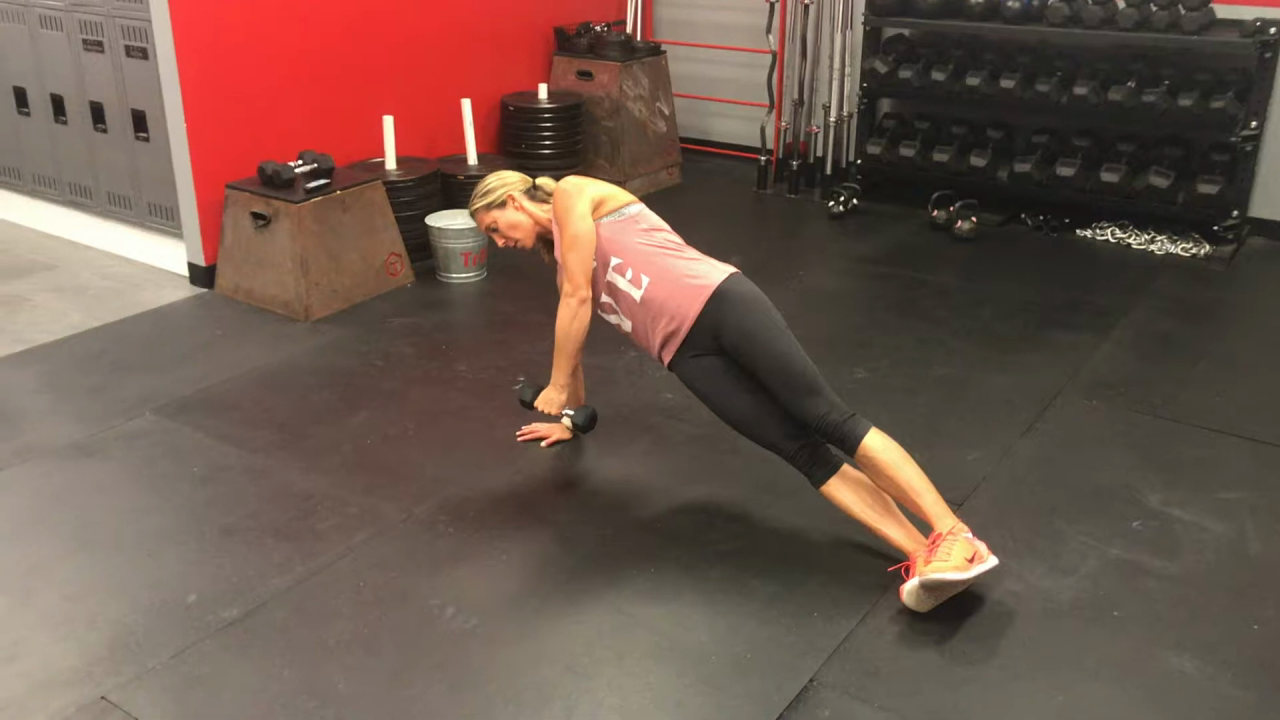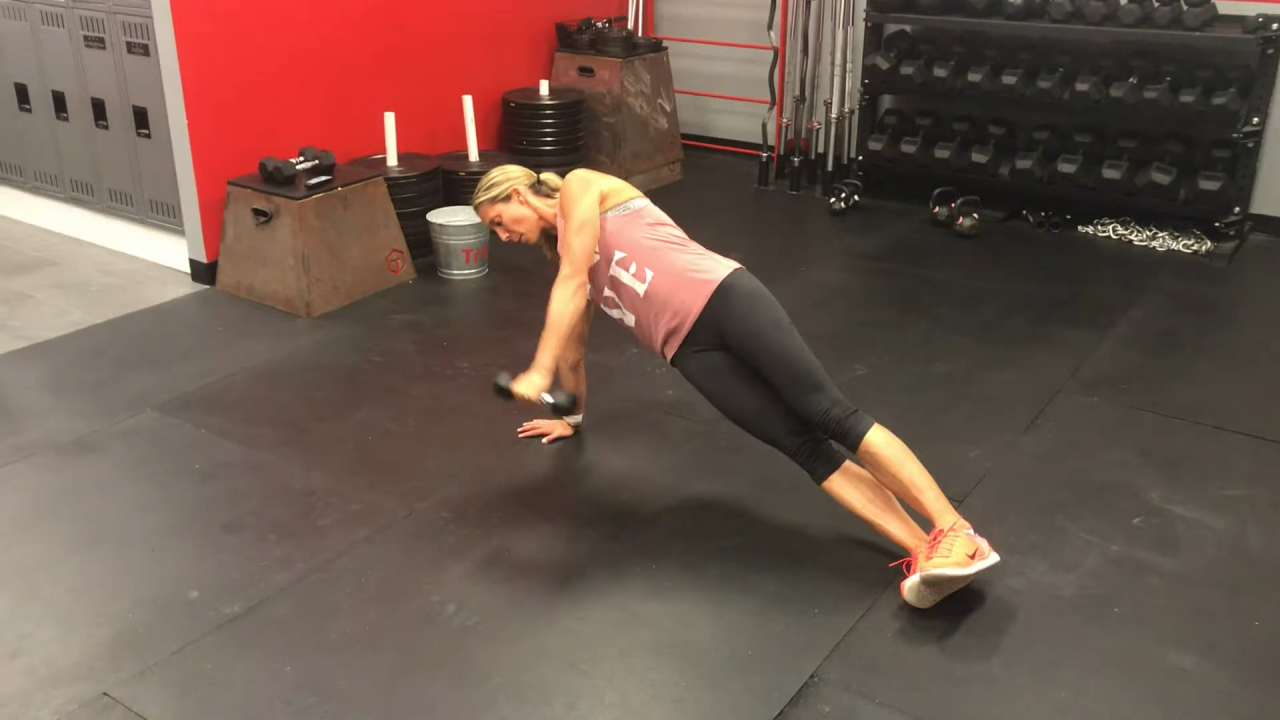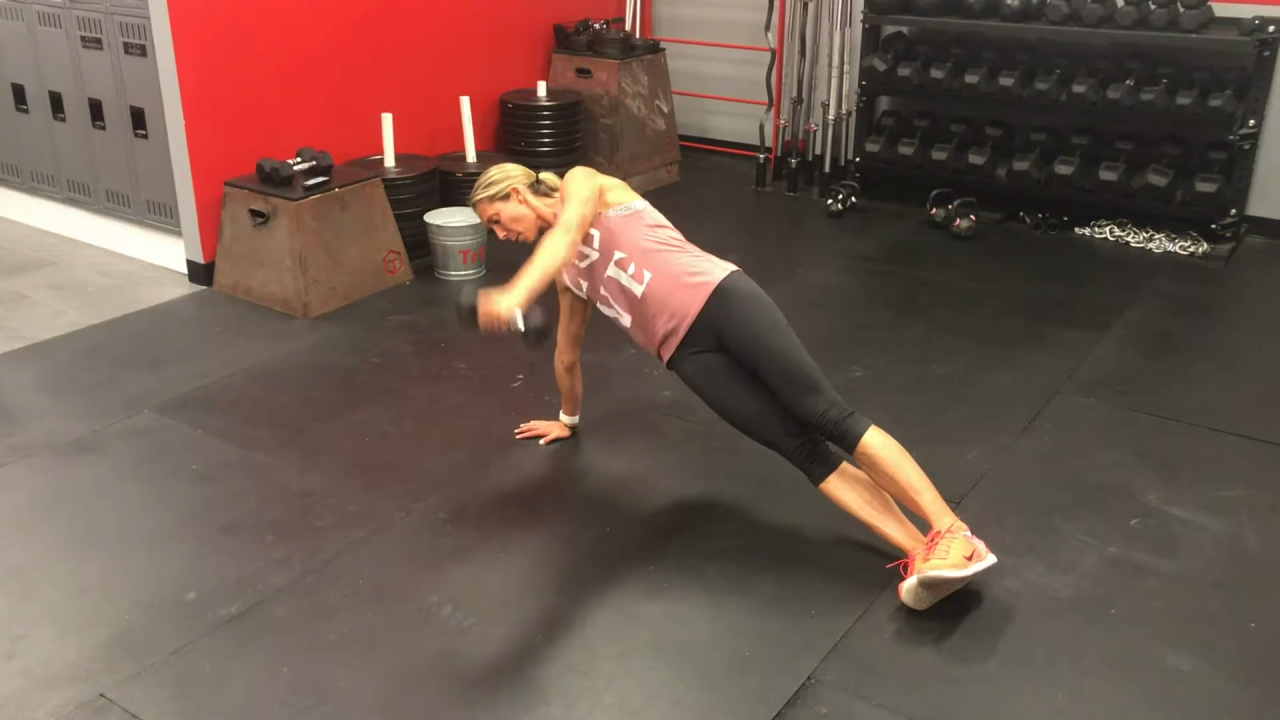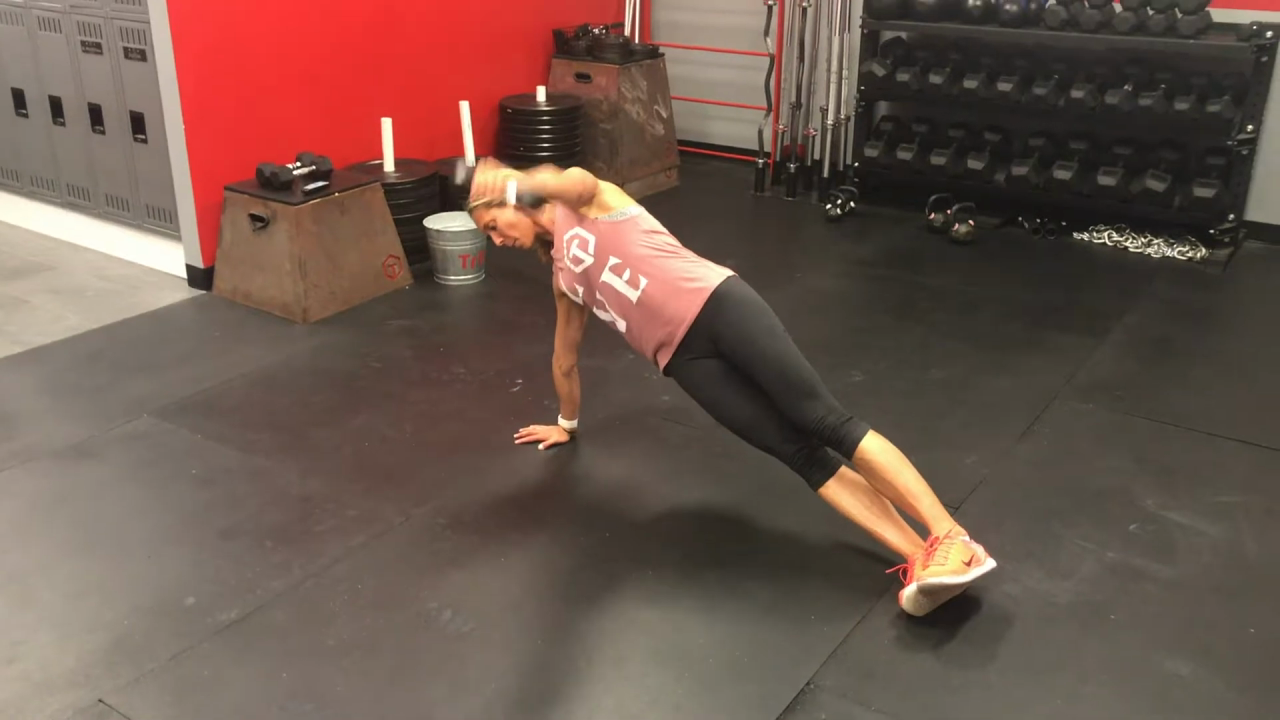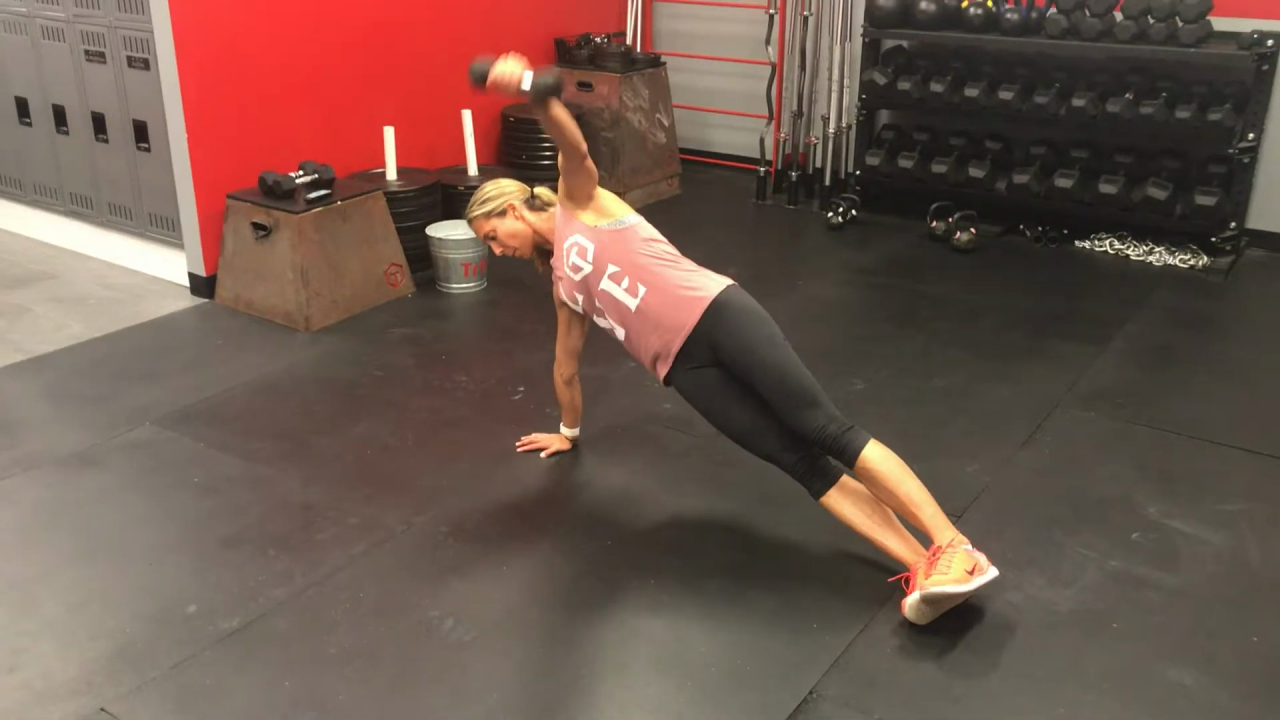
dt=0.2s
person 1, frame 1
left shoulder: (573, 194)
right shoulder: (562, 260)
left elbow: (578, 299)
right elbow: (572, 345)
left wrist: (556, 387)
right wrist: (570, 417)
left hip: (720, 302)
right hip: (686, 350)
left knee: (828, 418)
right knee: (802, 450)
left ankle: (954, 536)
right ankle: (922, 556)
person 1, frame 2
left shoulder: (581, 188)
right shoulder: (566, 257)
left elbow: (574, 285)
right elbow: (572, 346)
left wrist: (538, 373)
right wrist: (570, 413)
left hip: (723, 296)
right hip: (690, 346)
left knee: (831, 415)
right knee: (805, 448)
left ankle: (955, 532)
right ankle: (922, 552)
person 1, frame 3
left shoulder: (581, 185)
right shoulder: (566, 271)
left elbow: (564, 237)
right elbow: (567, 350)
left wrist: (513, 297)
right wrist: (568, 418)
left hip: (720, 298)
right hip: (687, 348)
left knee: (828, 417)
right knee: (802, 448)
left ankle: (952, 533)
right ankle: (920, 553)
person 1, frame 4
left shoulder: (580, 194)
right shoulder: (561, 270)
left elbow: (565, 186)
right elbow: (566, 357)
left wrist: (510, 183)
right wrist: (566, 424)
left hip: (717, 303)
right hip: (684, 353)
left knee: (827, 422)
right knee: (801, 453)
left ankle: (950, 539)
right ankle: (918, 558)
person 1, frame 5
left shoulder: (579, 204)
right shoulder: (563, 283)
left elbow: (571, 142)
right elbow: (567, 366)
left wrist: (529, 93)
right wrist: (567, 432)
left hip: (715, 309)
right hip: (687, 364)
left knee: (828, 432)
right knee: (805, 464)
left ankle: (954, 548)
right ankle: (922, 568)
